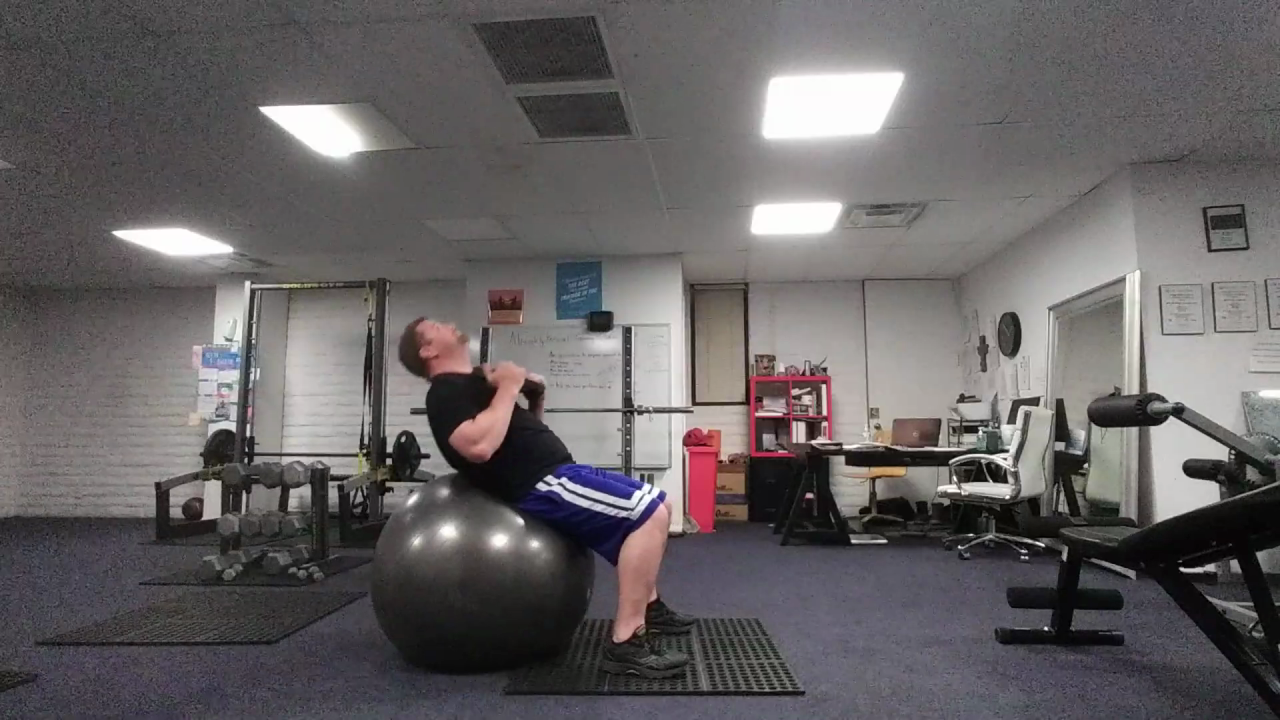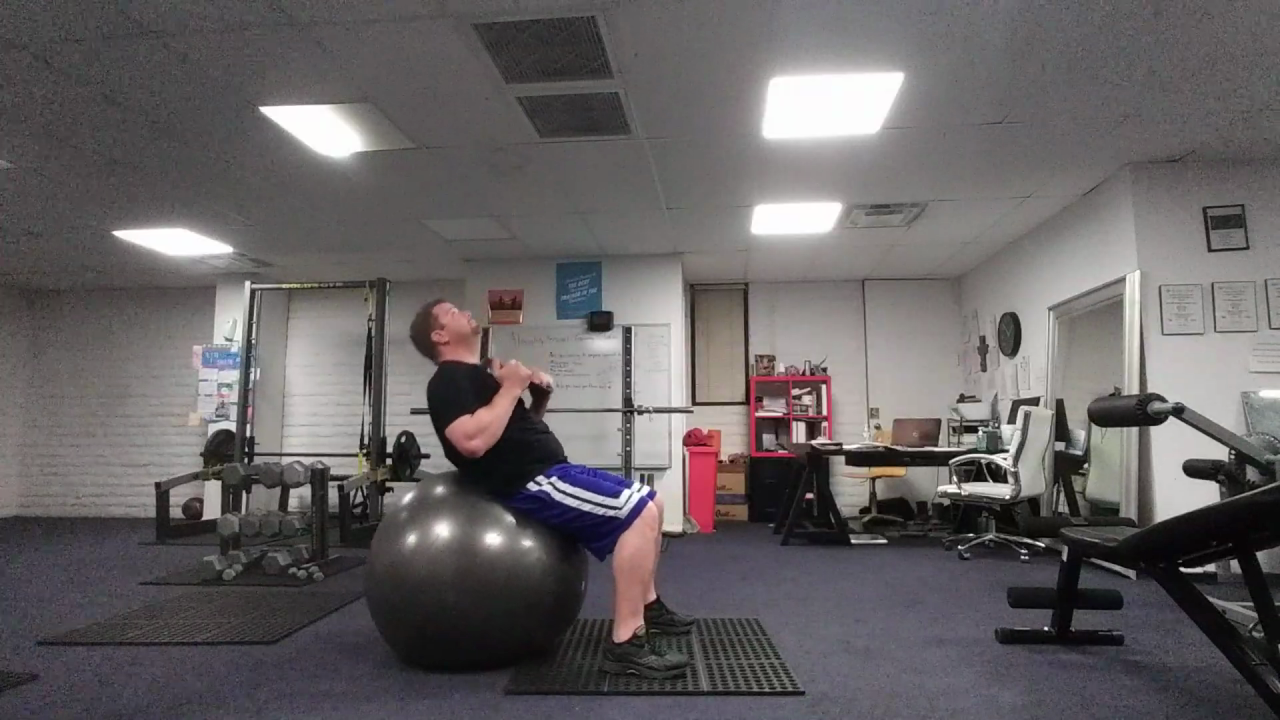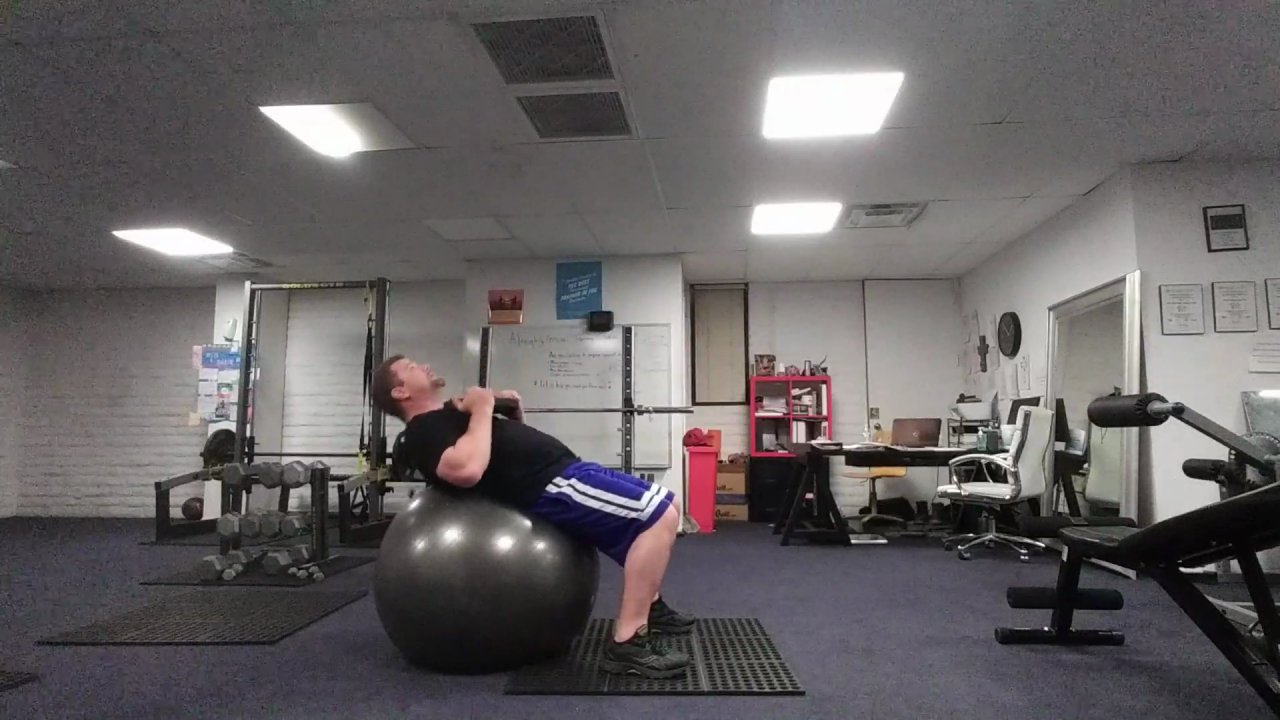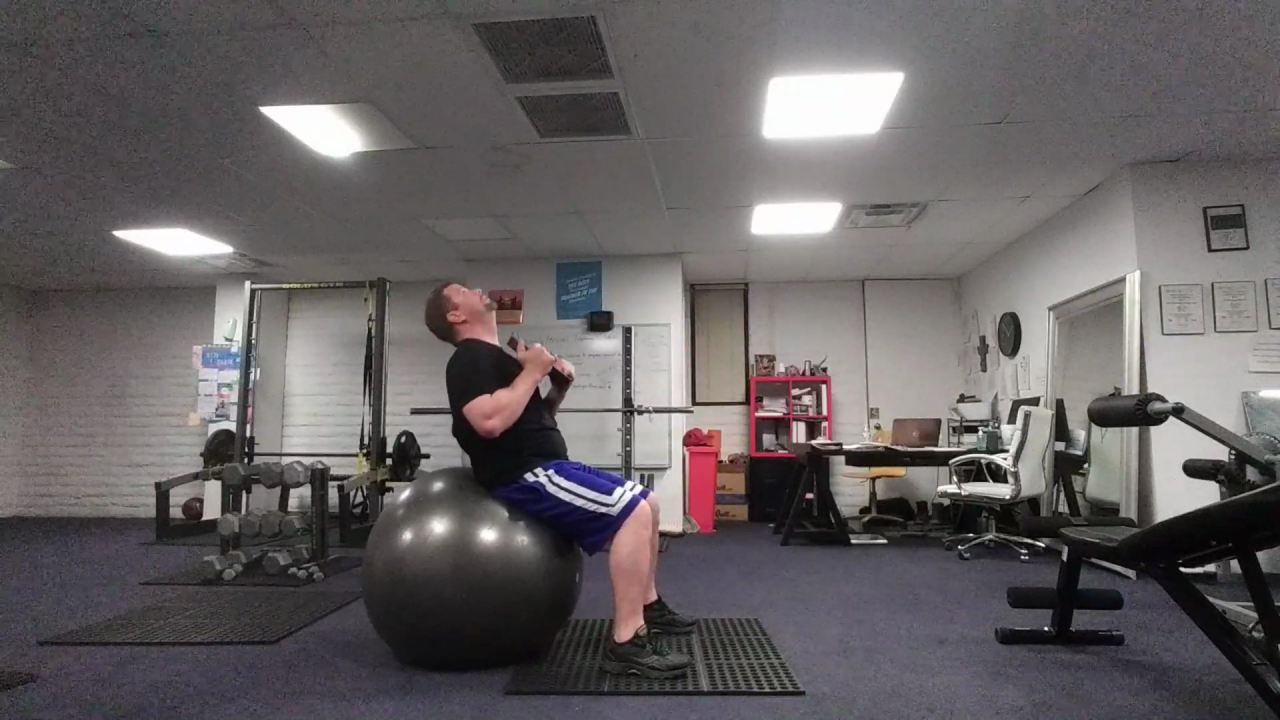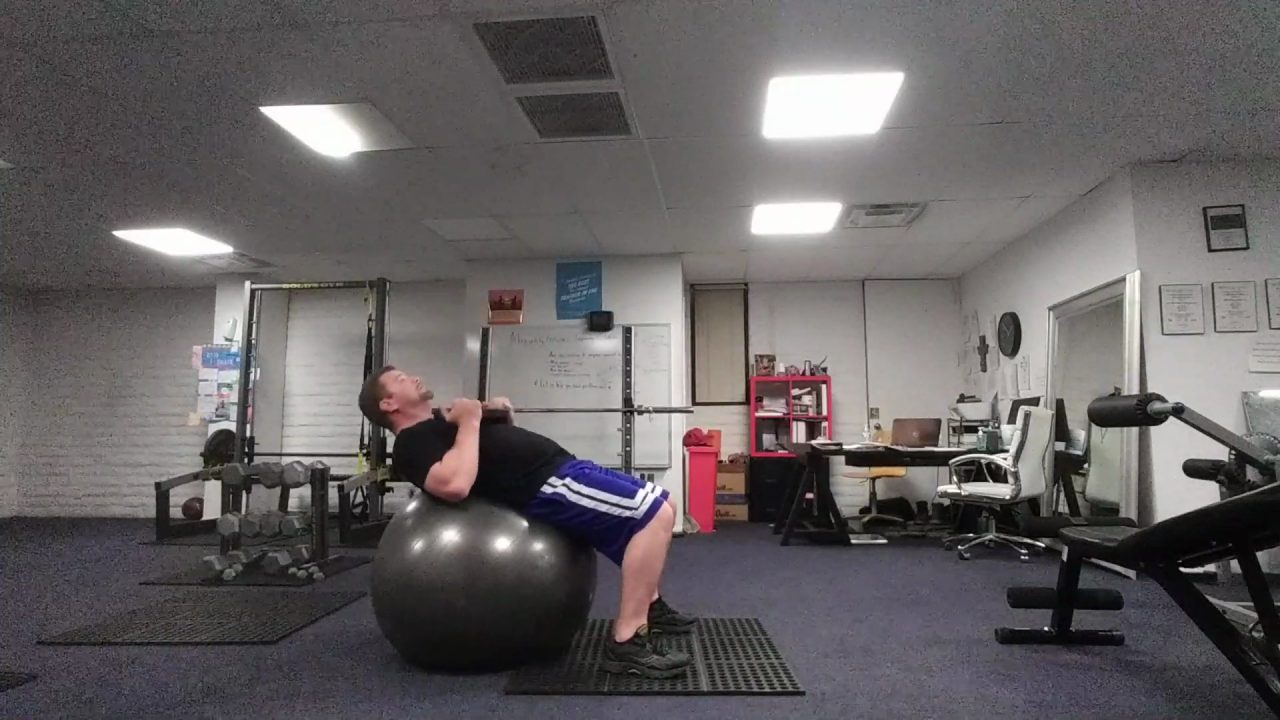
dt=1s
person 1, frame 1
left shoulder: (470, 383)
right shoulder: (447, 392)
right elbow: (479, 446)
left wrist: (535, 398)
right wrist: (508, 388)
left hip: (553, 474)
right hip: (542, 486)
left knee: (649, 509)
right knee: (651, 513)
left ankle: (648, 607)
right ankle: (627, 644)
person 1, frame 2
left shoulder: (473, 376)
right shoulder: (450, 381)
right elbow: (473, 441)
left wrist: (539, 398)
right wrist: (511, 388)
left hip: (546, 472)
right hip: (531, 485)
left knee: (646, 505)
right knee: (641, 513)
left ankle: (648, 607)
right ankle: (627, 644)
person 1, frame 3
left shoulder: (445, 418)
right shoulder: (422, 433)
right elbow: (469, 469)
left wrist: (515, 414)
right wrist: (482, 408)
left hip: (562, 472)
right hip: (552, 485)
left knee: (656, 510)
right knee: (661, 514)
left ankle: (649, 607)
right ankle: (628, 644)
person 1, frame 4
left shoulder: (492, 356)
right shoulder: (471, 359)
right elbow: (490, 421)
left wrist: (559, 387)
right wrist: (533, 372)
left hip: (545, 468)
right hip: (526, 477)
left knee: (647, 505)
right knee: (633, 514)
left ankle: (649, 606)
right ankle: (628, 644)
person 1, frame 5
left shoulder: (433, 429)
right shoulder: (413, 443)
right elbow: (455, 484)
left wrist: (502, 418)
right wrist: (468, 422)
left hip: (558, 471)
right hip: (547, 484)
left knee: (654, 509)
right knee: (657, 515)
left ankle: (650, 607)
right ankle: (627, 642)
